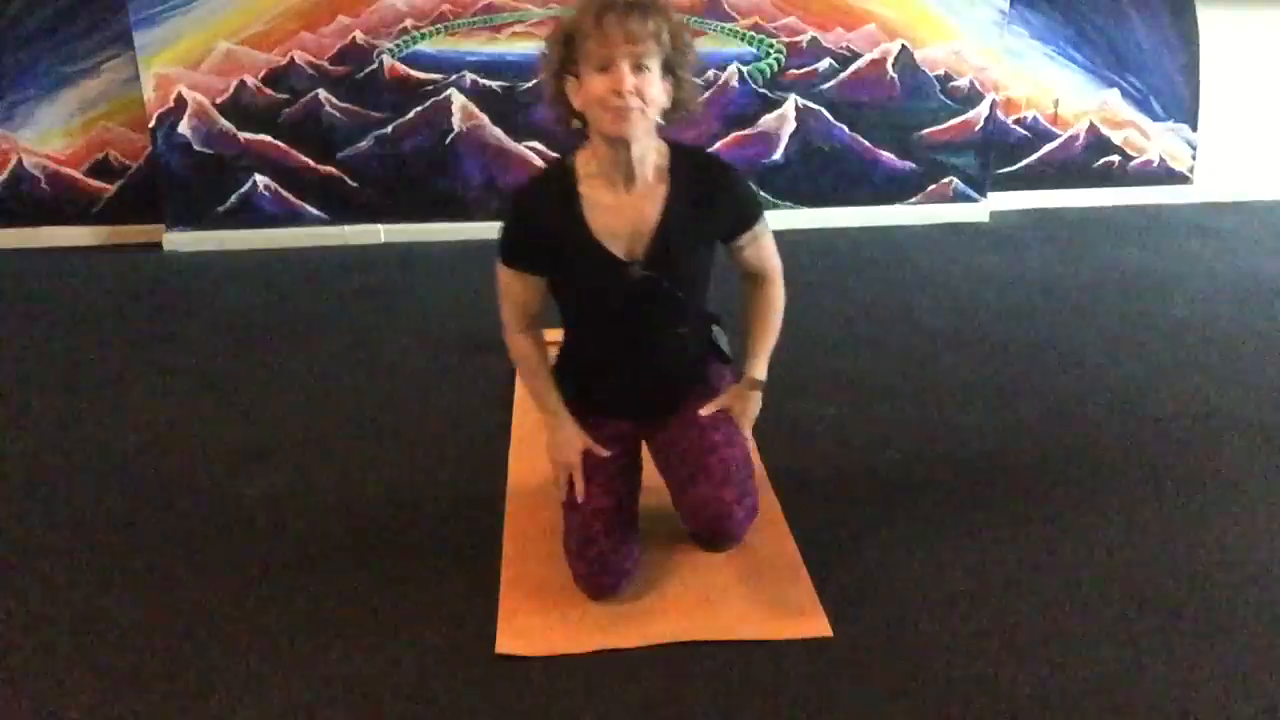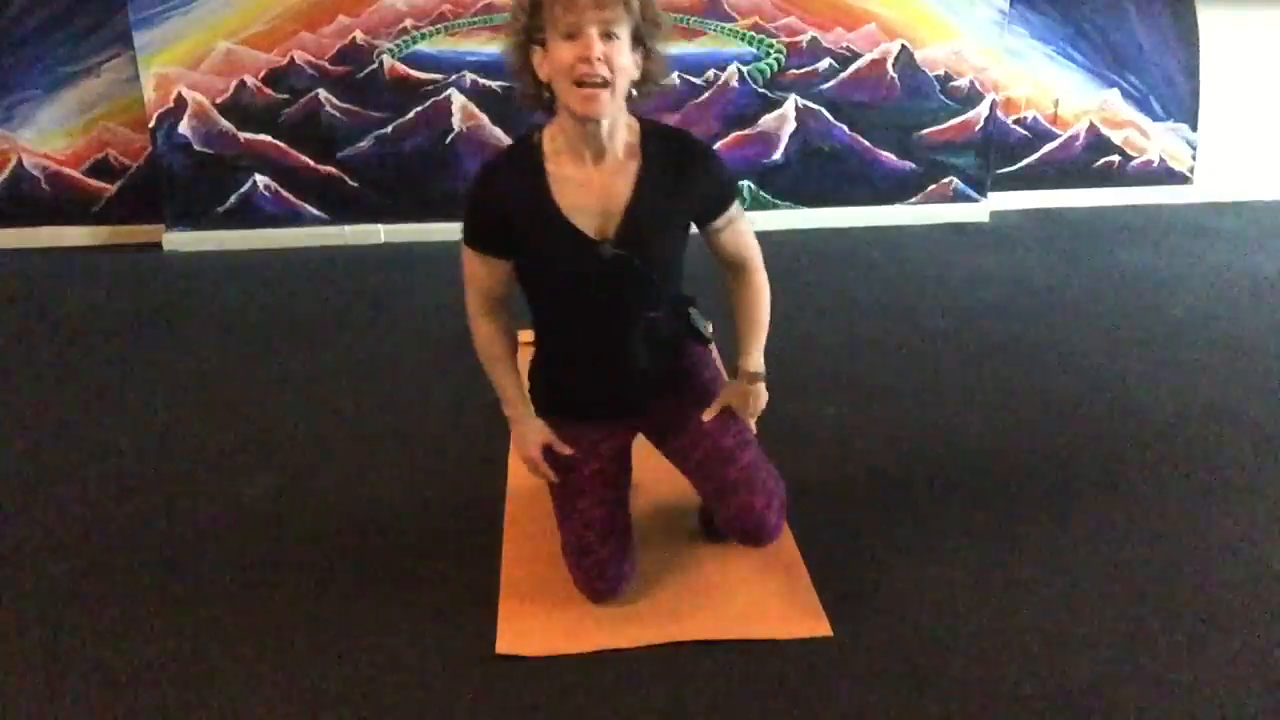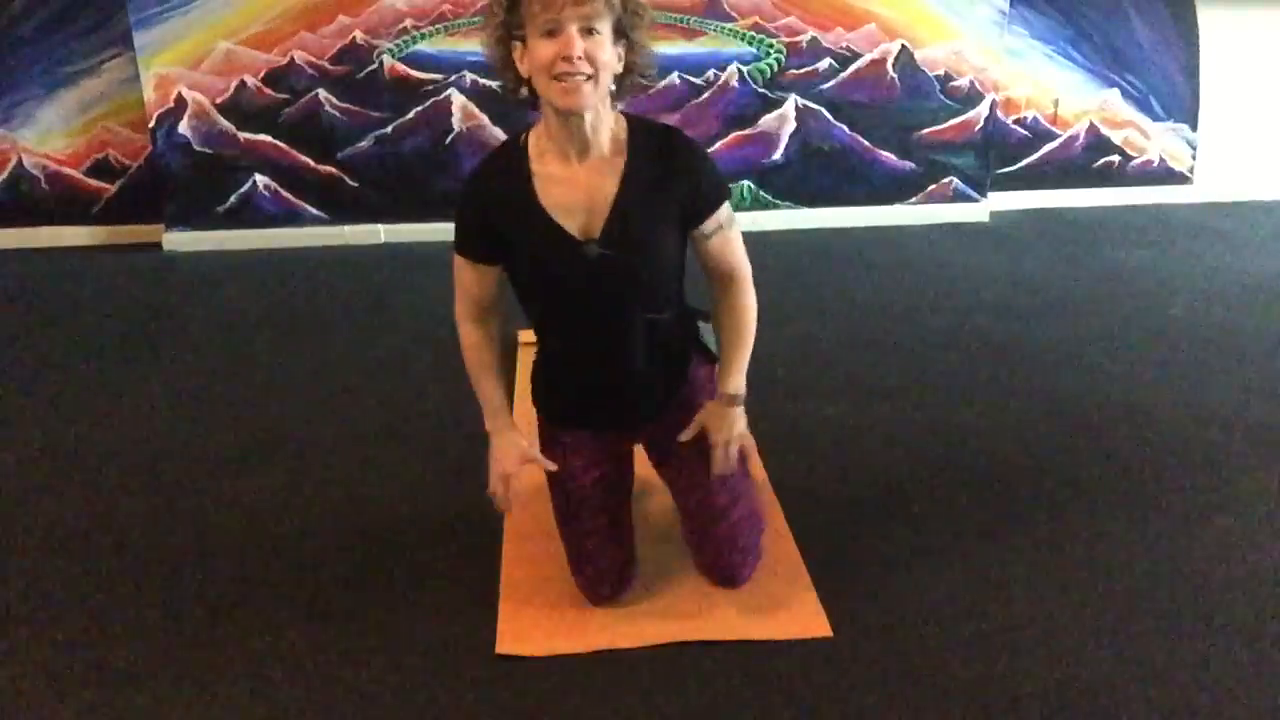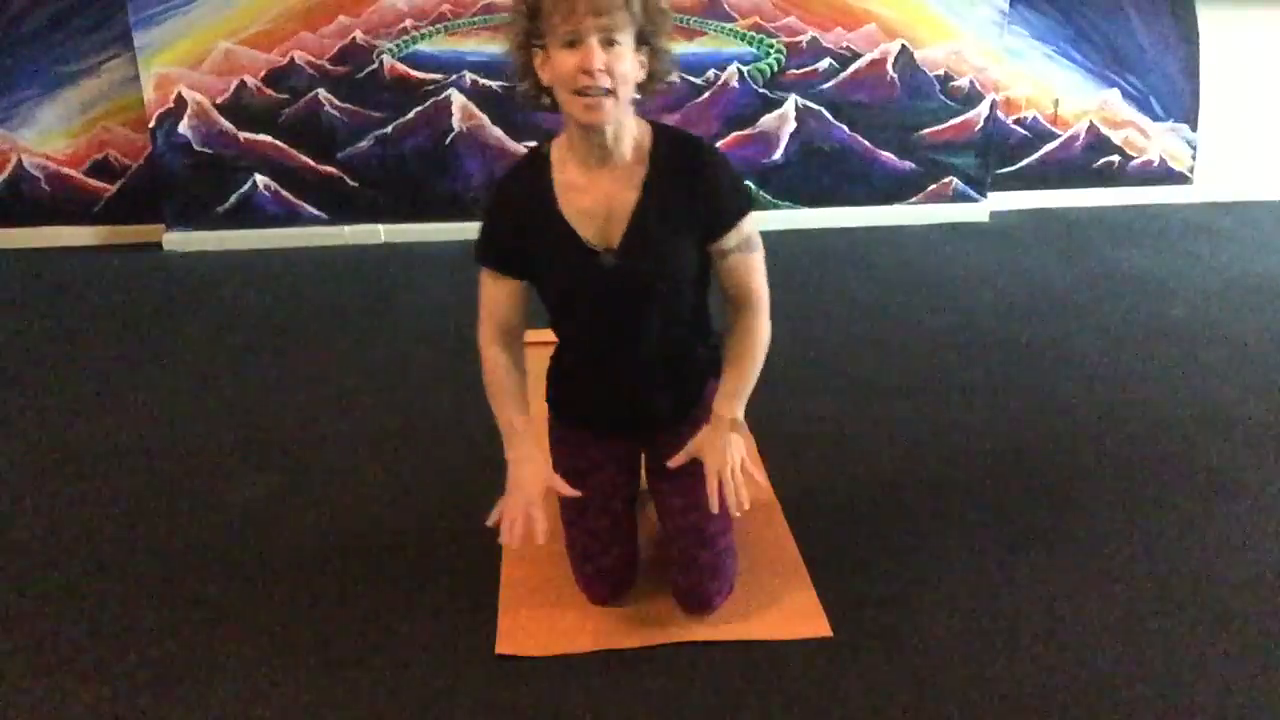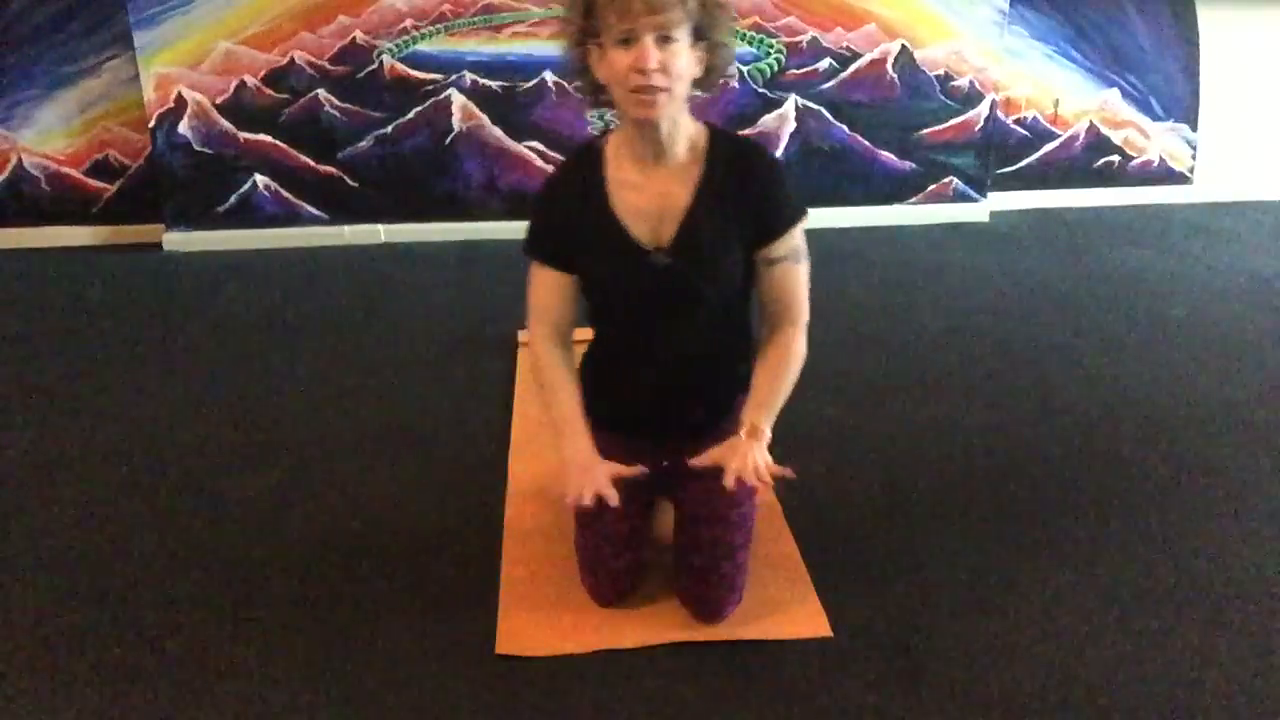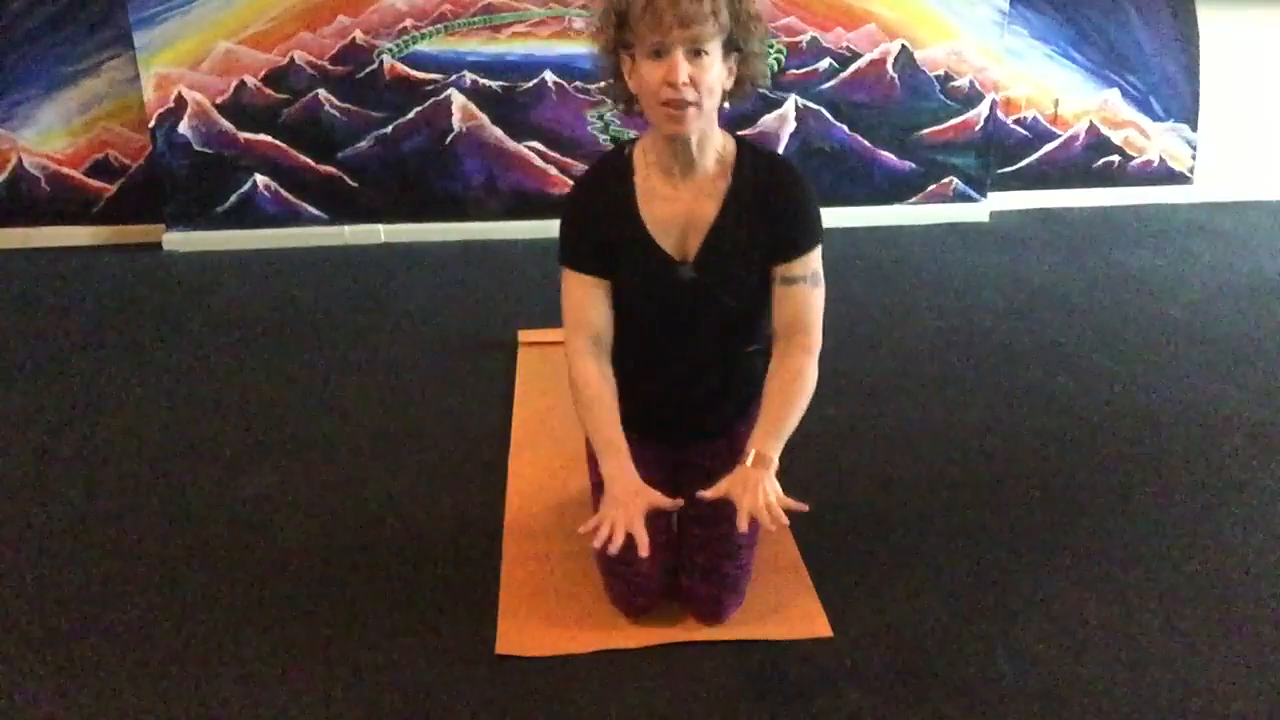
dt=0.2s
person 1, frame 1
left shoulder: (712, 185)
right shoulder: (539, 205)
left elbow: (765, 277)
right elbow: (519, 326)
left wrist: (752, 380)
right wrist: (559, 421)
left hip: (690, 380)
right hip: (591, 398)
left knee: (724, 522)
right knee: (602, 576)
right ankle: (621, 469)
person 1, frame 2
left shoulder: (685, 163)
right shoulder: (503, 183)
left elbow: (744, 266)
right elbow: (485, 311)
left wrist: (750, 372)
right wrist: (519, 414)
left hip: (674, 371)
right hip: (571, 399)
left knee: (760, 519)
right knee: (603, 581)
left ankle: (717, 508)
right ankle: (607, 476)
person 1, frame 3
left shoulder: (673, 160)
right shoulder: (493, 186)
left elbow: (733, 279)
right elbow: (475, 317)
left wrist: (730, 395)
right wrist: (500, 426)
left hip: (677, 384)
right hip: (572, 408)
left knee: (733, 566)
right knee: (605, 584)
left ankle: (695, 478)
right ankle: (614, 481)
person 1, frame 4
left shoulder: (698, 170)
right shoulder: (519, 195)
left elbow: (751, 306)
right elbow: (498, 338)
left wrist: (728, 423)
right wrist: (522, 452)
left hip: (688, 403)
right hip: (584, 417)
left knee: (704, 593)
right knee: (604, 586)
left ankle: (669, 502)
right ankle: (619, 491)
person 1, frame 5
left shoulder: (752, 175)
right shoulder: (570, 190)
left elbow: (788, 323)
right elbow: (548, 335)
left wrist: (753, 433)
right wrist: (577, 448)
left hip: (718, 414)
right hip: (615, 418)
left knee: (712, 602)
right knee: (610, 589)
left ankle: (683, 496)
right ankle: (645, 496)
person 1, frame 6
left shoulder: (778, 188)
right shoulder: (597, 194)
left elbow: (799, 346)
right elbow: (587, 349)
left wrist: (761, 461)
right wrist: (619, 474)
left hip: (733, 421)
right hip: (633, 421)
left knee: (713, 602)
right knee: (637, 595)
left ankle: (698, 515)
right ankle: (654, 494)
